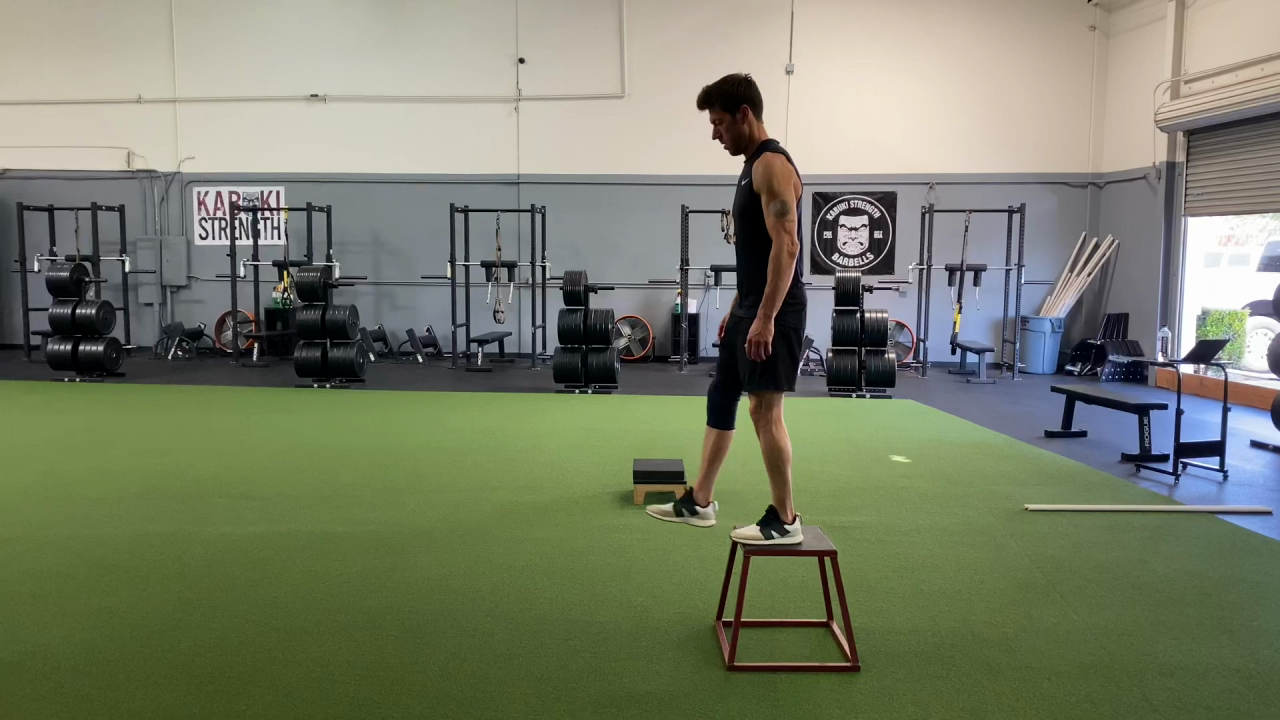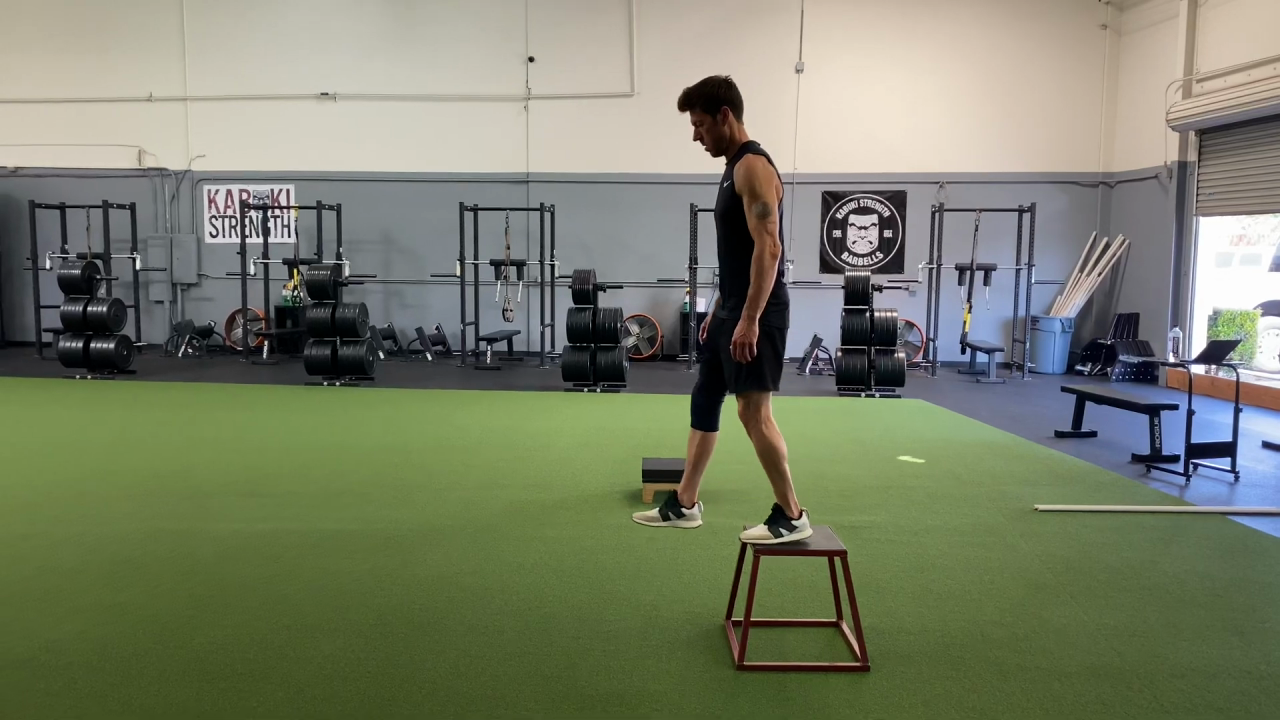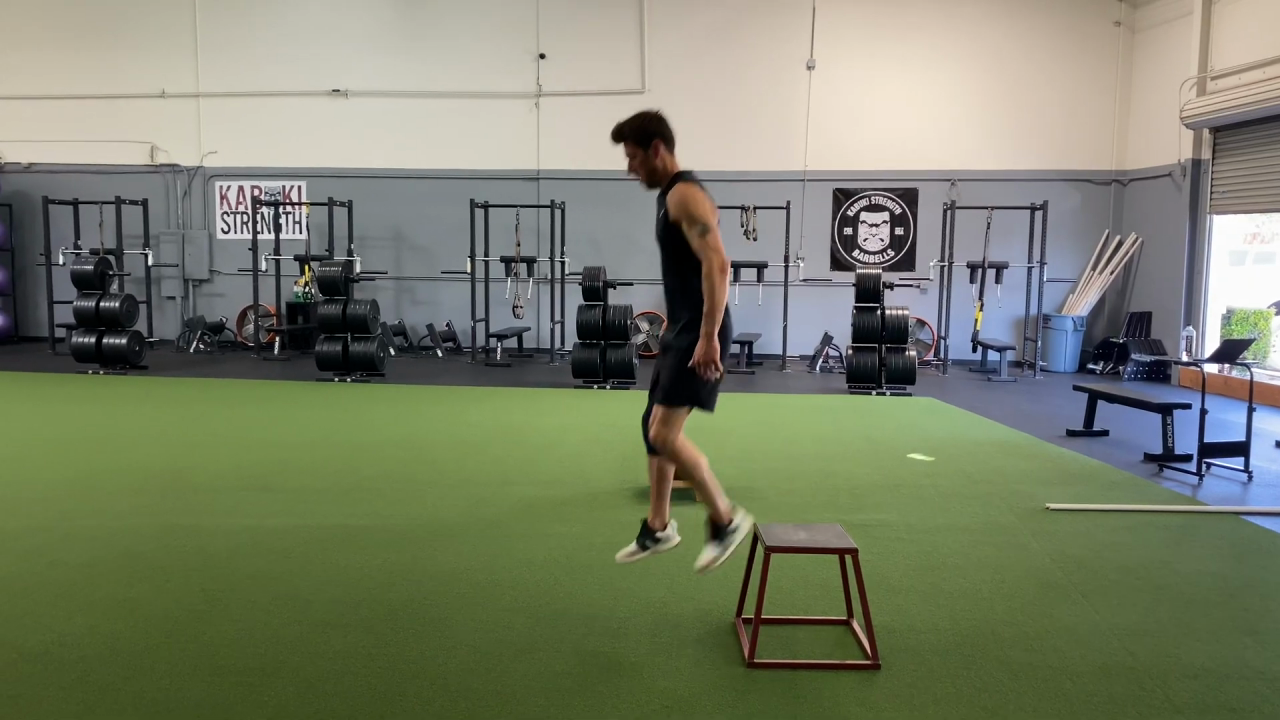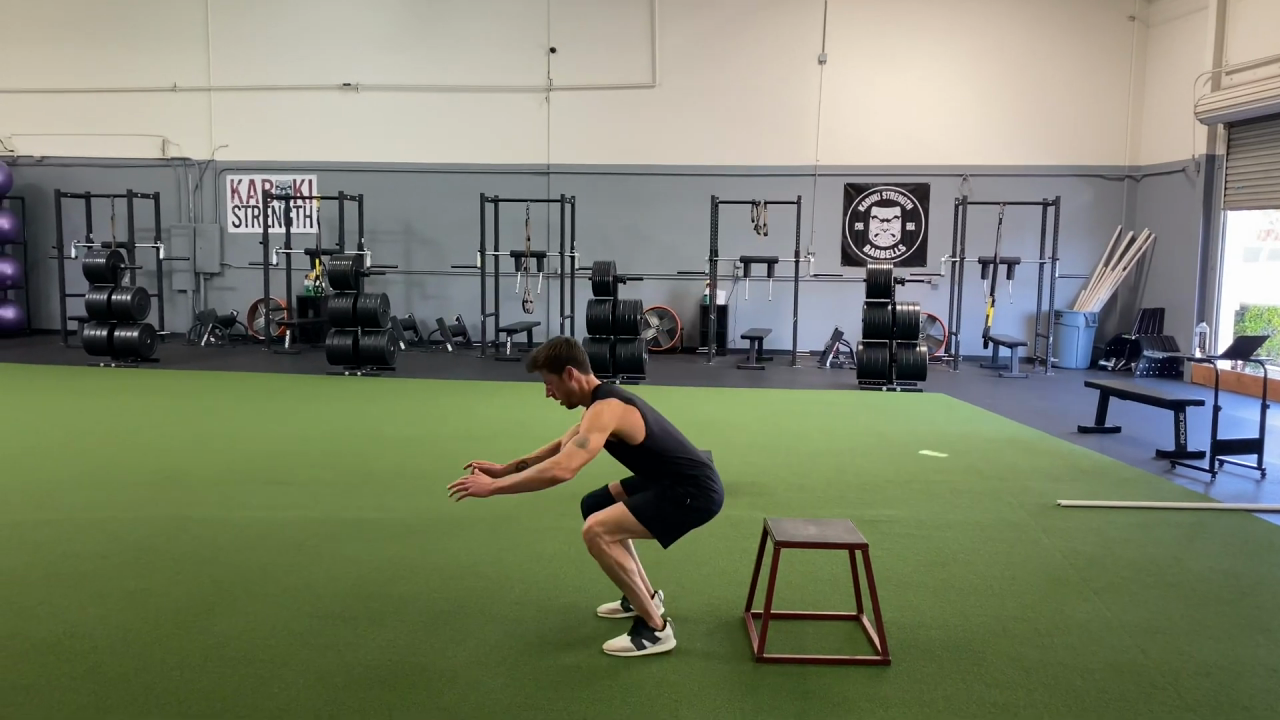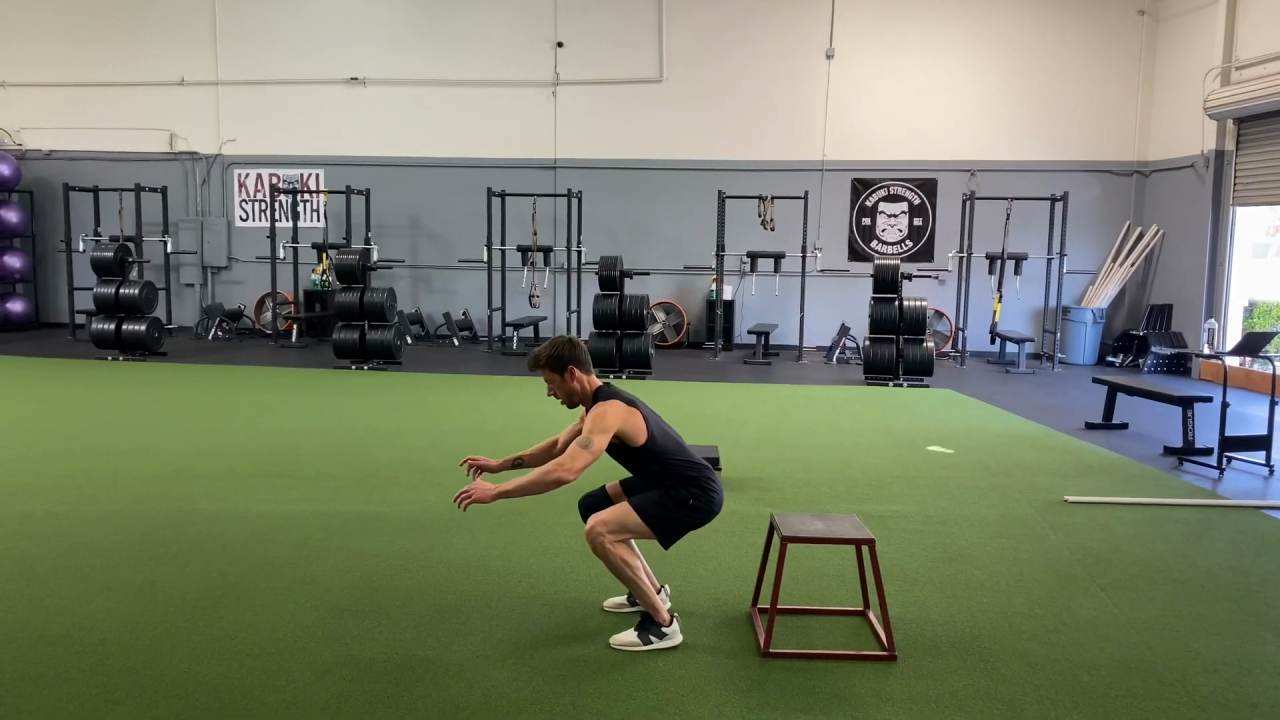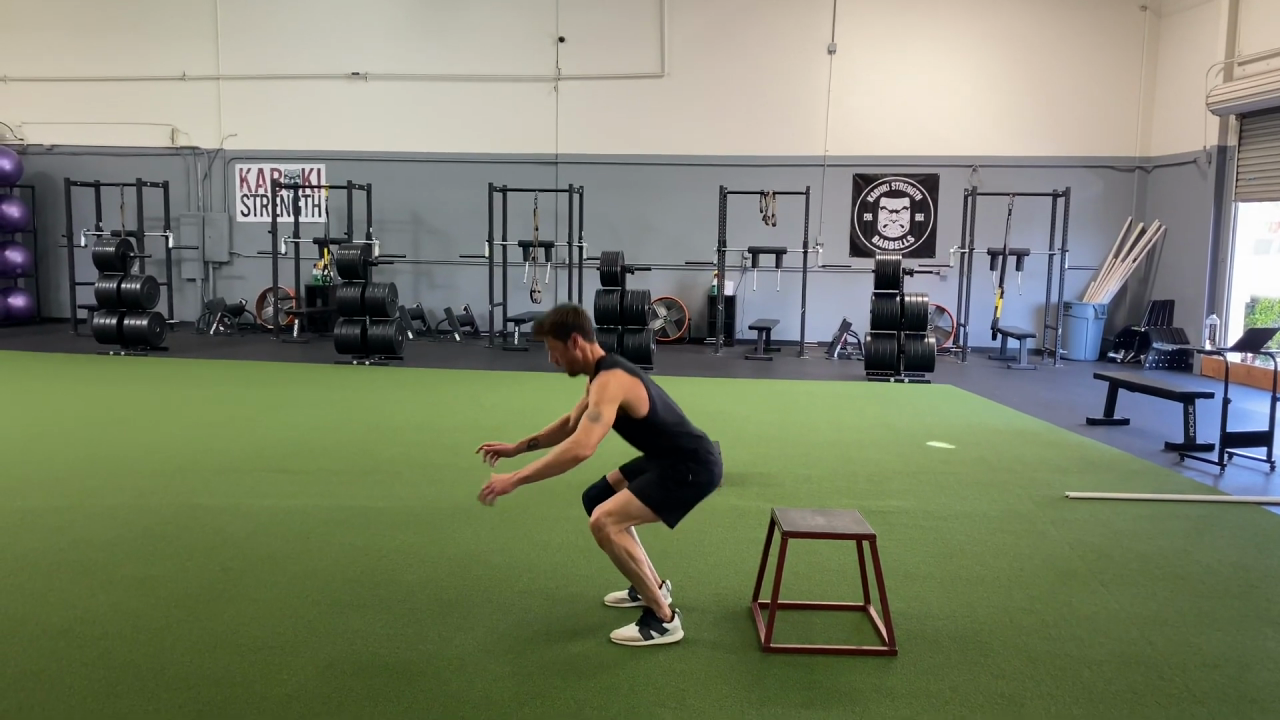
dt=0.5s
person 1, frame 1
left shoulder: (772, 165)
right shoulder: (754, 166)
left elbow: (786, 248)
left wrist: (765, 319)
right wrist: (738, 310)
left hip: (772, 313)
right hip: (750, 309)
left knee: (764, 413)
right knee: (720, 400)
left ankle: (784, 520)
right ankle: (699, 501)
person 1, frame 2
left shoulder: (753, 166)
right shoulder: (734, 168)
left elbow: (769, 249)
left wrist: (749, 320)
right wrist: (719, 312)
left hip: (756, 313)
right hip: (731, 311)
left knee: (754, 413)
right knee: (704, 401)
left ankle: (791, 516)
right ankle: (683, 504)
person 1, frame 3
left shoulder: (684, 194)
right shoulder: (672, 193)
left elbow: (716, 265)
left wrist: (709, 336)
left hip: (699, 334)
right hip: (683, 330)
left knee: (664, 434)
right knee: (653, 425)
left ankle: (725, 519)
right ankle: (658, 527)
person 1, frame 4
left shoulder: (604, 410)
right shoulder: (605, 400)
left elbow: (560, 470)
right elbow: (562, 447)
left wrist: (493, 487)
right wrist: (503, 469)
left hip: (695, 492)
right hip: (675, 481)
left knee: (596, 531)
right knee: (594, 507)
left ankle: (656, 630)
right ankle: (644, 596)
person 1, frame 5
left shoulder: (606, 411)
right shoulder: (602, 402)
left elbow: (565, 471)
right elbow: (558, 446)
left wrist: (495, 492)
right wrist: (501, 464)
left hip: (695, 494)
right hip: (671, 481)
left knee: (599, 530)
right knee: (592, 507)
left ankle: (662, 624)
right ankle: (652, 591)
person 1, frame 6
left shoulder: (609, 381)
right shoulder: (605, 372)
left elbow: (580, 448)
right elbow: (570, 424)
left wrist: (515, 479)
right wrist: (517, 447)
left hip: (693, 467)
right hip: (668, 458)
left knee: (605, 522)
right knee: (596, 500)
left ankle: (664, 619)
right ankle: (652, 585)
